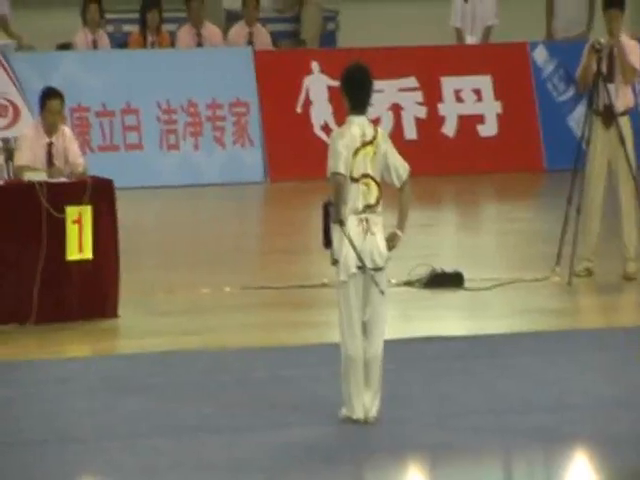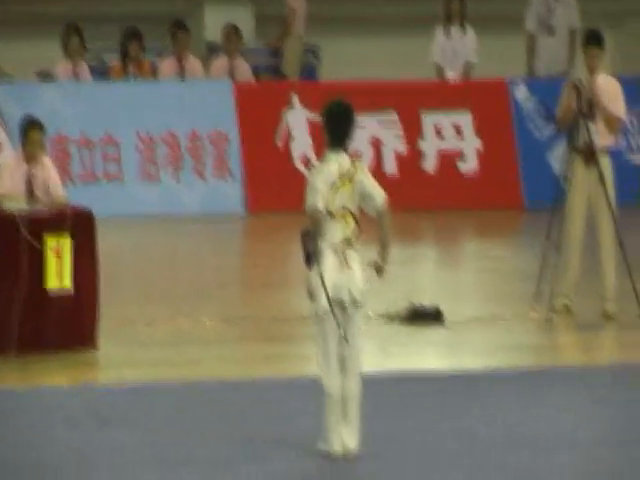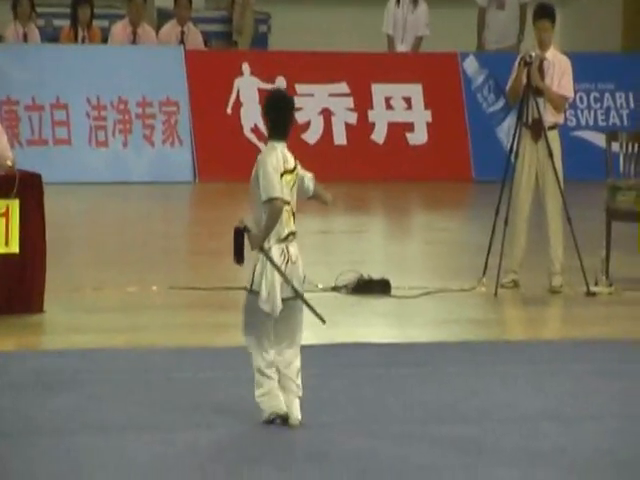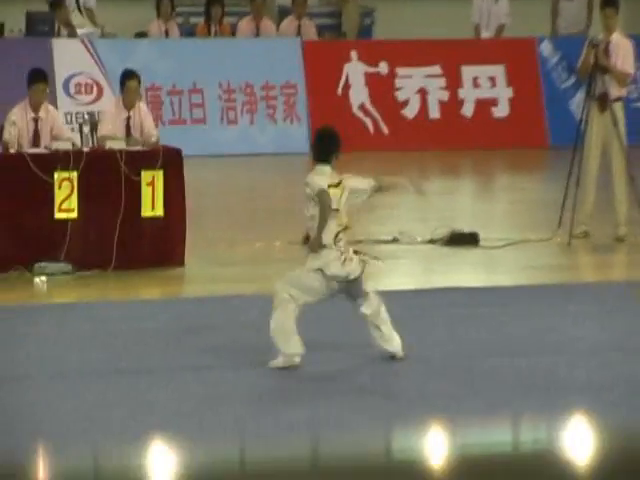
dt=0.7s
person 1, frame 1
left shoulder: (341, 135)
right shoulder: (380, 136)
left elbow: (338, 180)
right elbow: (404, 181)
left wrist: (338, 215)
right wrist: (399, 230)
left hip: (350, 235)
right hip: (376, 234)
left knee: (352, 328)
right knee: (374, 327)
left ankle: (355, 406)
right ankle: (371, 404)
person 1, frame 2
left shoulder: (320, 171)
right shoulder: (358, 171)
left elbow: (316, 217)
right elbow: (382, 209)
left wrist: (313, 249)
right wrist: (383, 257)
left hip: (327, 268)
right hip: (352, 267)
left knee: (332, 361)
right knee: (350, 360)
left ankle: (336, 440)
right ankle: (350, 439)
person 1, frame 3
left shoulder: (267, 159)
right shoulder: (291, 160)
left elbow: (276, 205)
right elbow: (315, 188)
left wrist: (260, 237)
right wrist: (324, 197)
left hip: (271, 261)
right hip: (295, 260)
left knee: (258, 339)
right knee: (288, 344)
left ankle: (275, 402)
right ankle: (292, 408)
person 1, frame 4
left shoulder: (313, 179)
right shoulder: (342, 179)
left elbow: (325, 198)
right elbow: (373, 185)
left wrist: (317, 237)
left hip: (325, 261)
right hip: (346, 258)
right knee: (368, 302)
person 2, frame 1
right shoulder: (594, 47)
right elbow: (582, 85)
right wrist: (590, 58)
right hip: (599, 121)
right knee: (593, 189)
right ankle: (587, 257)
person 2, frame 2
left shoulder: (611, 87)
right shoulder: (574, 85)
left elbow: (616, 126)
right elbow: (563, 123)
left wrist: (598, 101)
right wrist: (570, 98)
left hip: (602, 160)
right hip: (579, 160)
left knee: (607, 227)
right knee: (573, 225)
left ankle: (610, 296)
right ankle: (566, 294)
person 2, frame 3
left shoulder: (562, 63)
right shoulder: (524, 59)
left elbow: (561, 104)
right elbow: (511, 98)
left wrist: (541, 83)
right wrist: (520, 74)
left hip: (550, 135)
right hip: (527, 135)
left knee: (553, 203)
right knee: (520, 201)
left ankle: (556, 272)
right ankle: (513, 269)
person 2, frame 4
left shoulder: (625, 45)
right shoulder: (593, 43)
left elbow: (625, 80)
right elbow: (582, 75)
left wrist: (607, 63)
right wrist: (589, 55)
left hip: (615, 107)
right hip: (595, 107)
left knee: (619, 164)
right knee: (590, 163)
left ankle: (622, 223)
right ankle: (584, 221)
